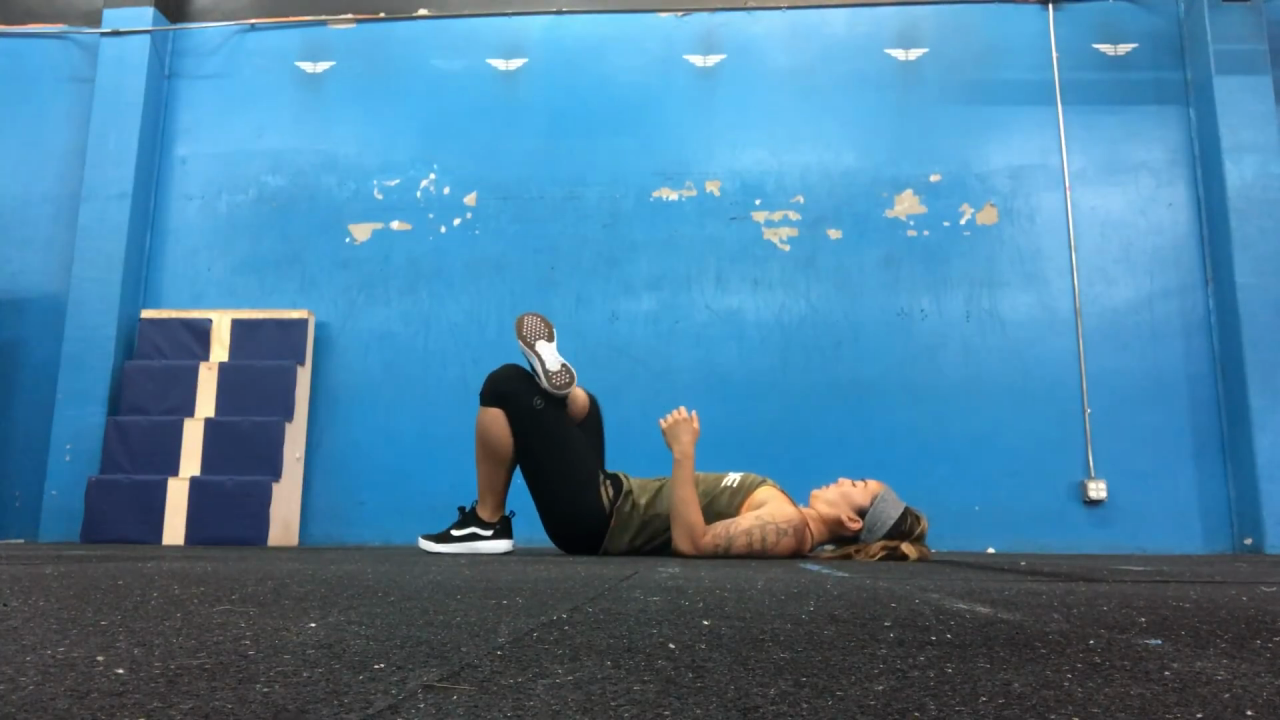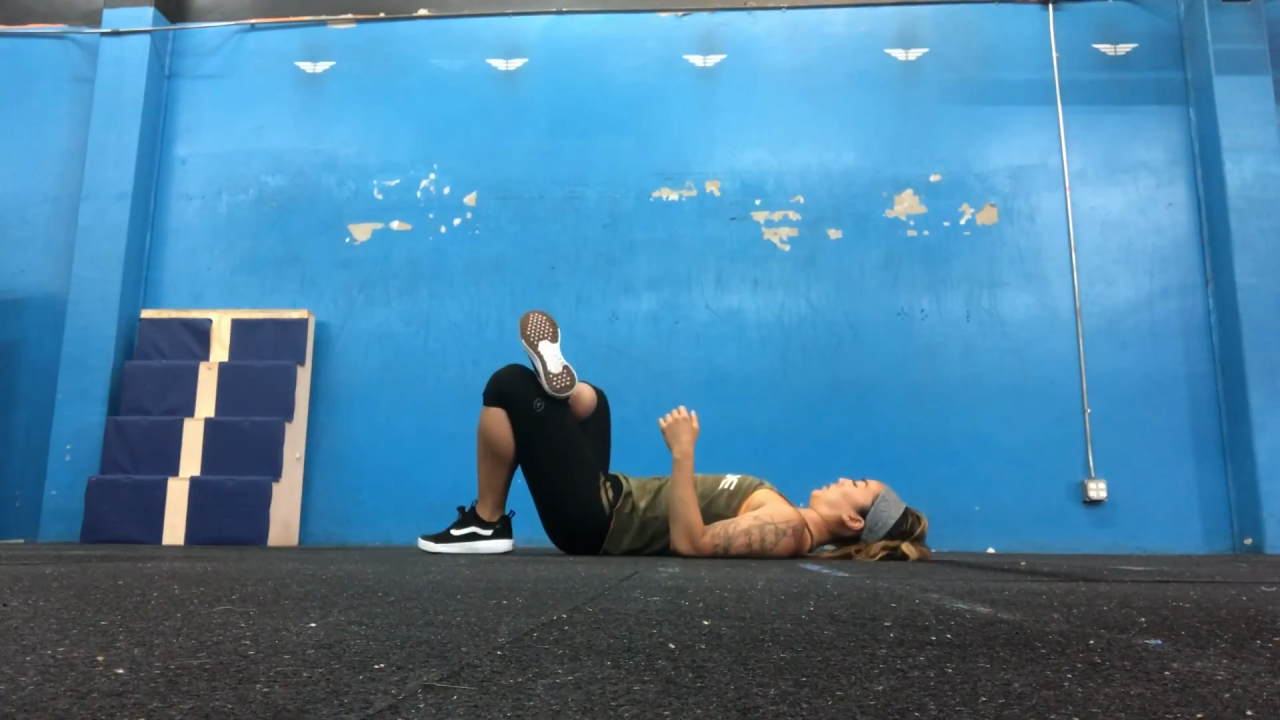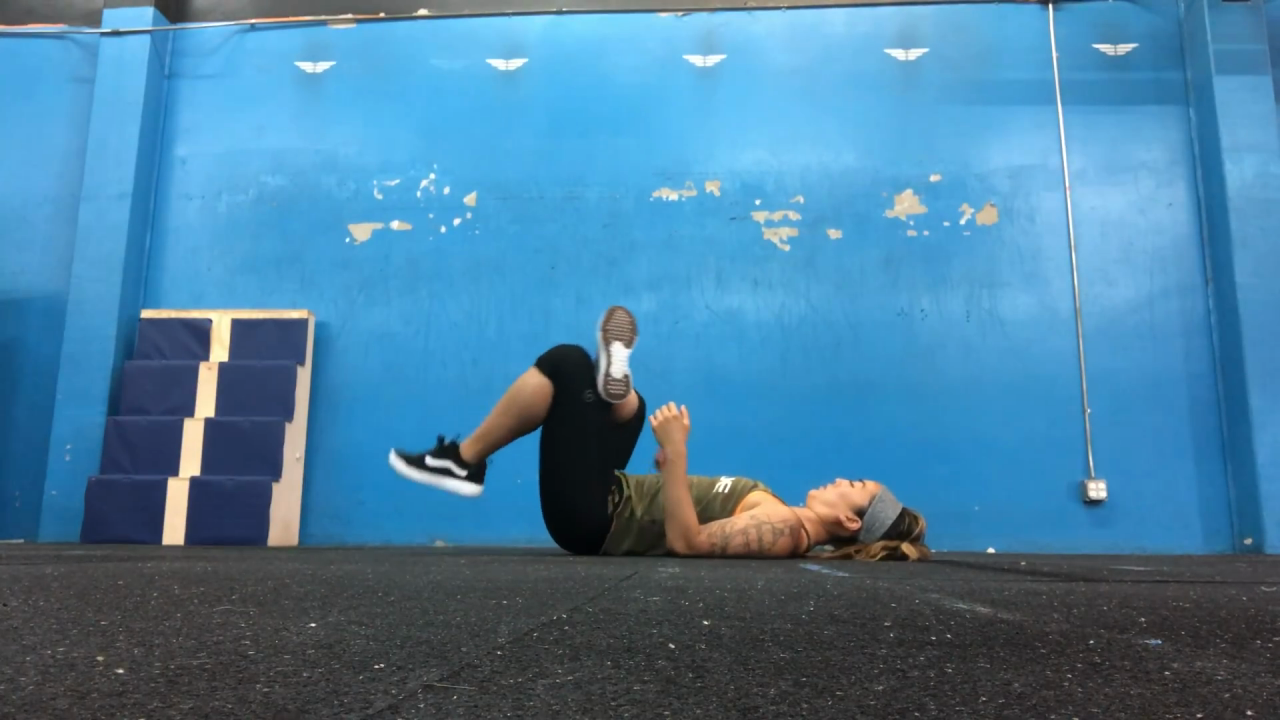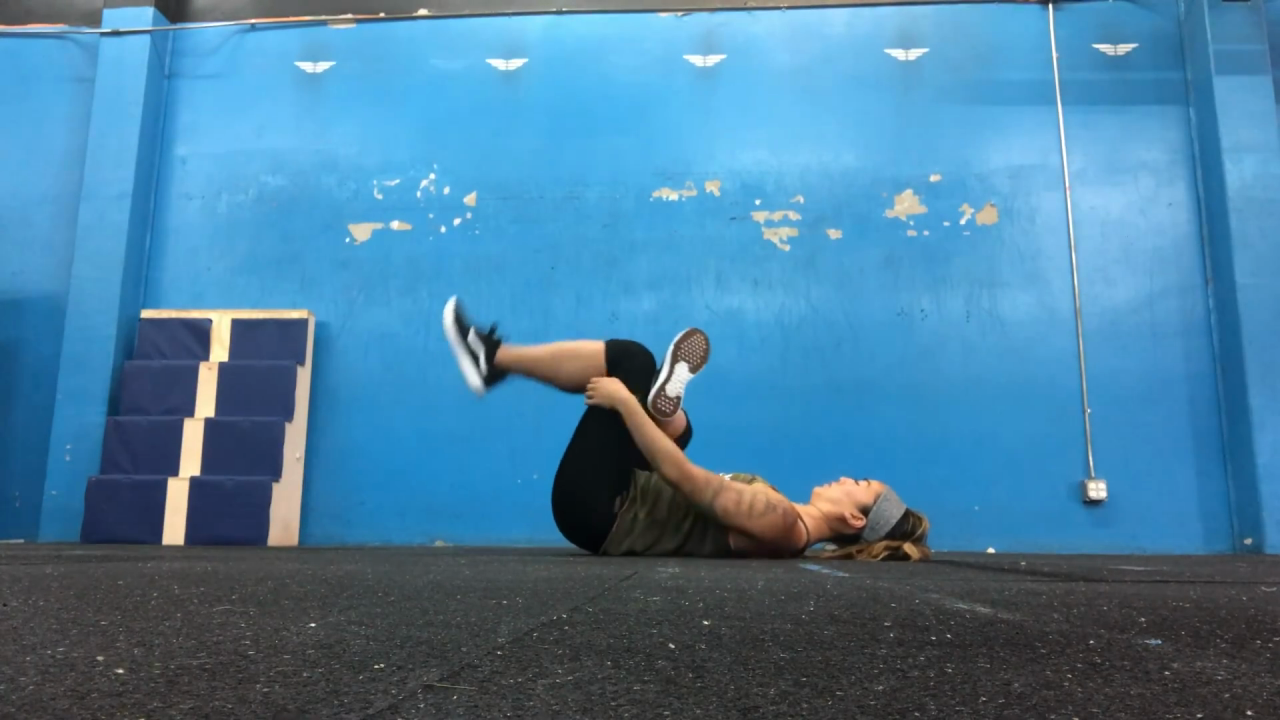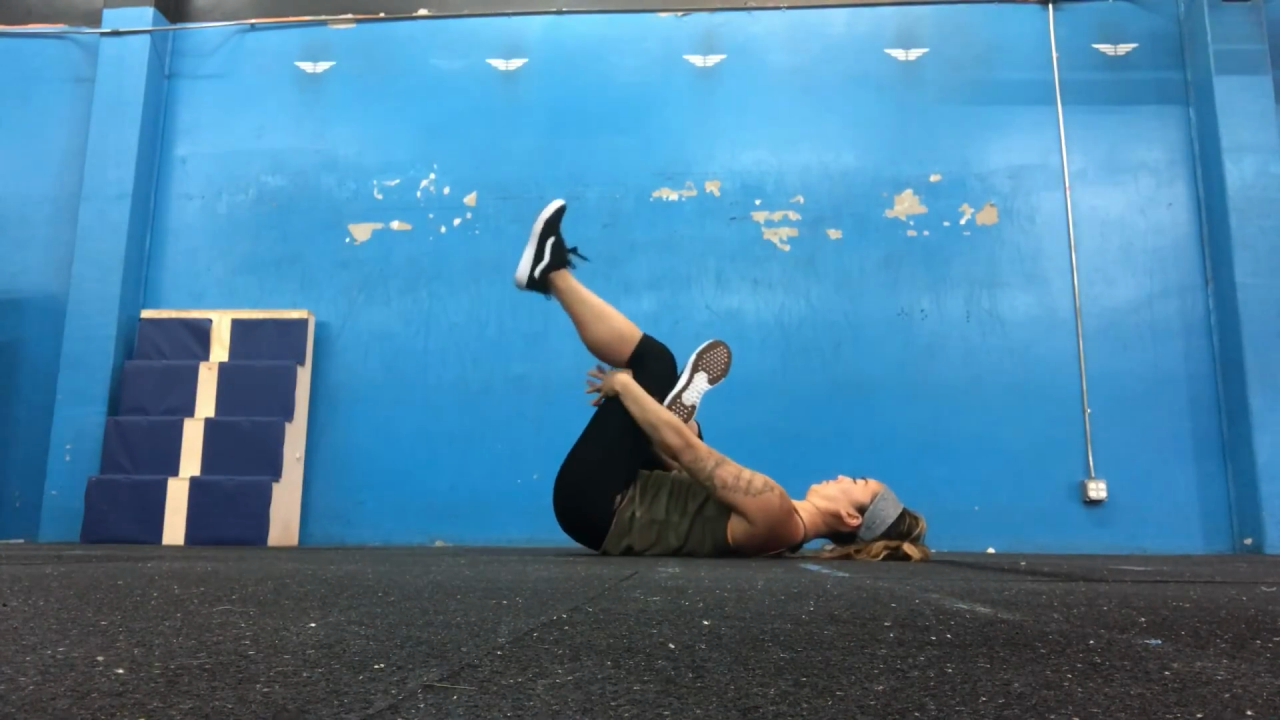
dt=0.5s
person 1, frame 1
left shoulder: (788, 529)
right shoulder: (789, 520)
left elbow: (690, 540)
left wrist: (683, 453)
left hip: (591, 520)
right hip: (608, 501)
left knee: (507, 384)
left ankle: (486, 525)
right ankle: (558, 383)
person 1, frame 2
left shoulder: (788, 532)
right shoulder: (792, 523)
left elbow: (690, 541)
left wrist: (683, 453)
left hip: (592, 521)
right hip: (605, 506)
left knee: (511, 385)
left ankle: (486, 522)
right ankle: (560, 383)
person 1, frame 3
left shoulder: (783, 533)
right shoulder: (785, 523)
left elbow: (684, 540)
left wrist: (676, 451)
right wrist: (675, 471)
left hip: (591, 520)
right hip: (607, 505)
left knee: (566, 361)
left ankle: (464, 461)
right ankle: (614, 389)
person 1, frame 4
left shoulder: (781, 524)
right shoulder: (789, 519)
left elbow: (681, 474)
left wrist: (625, 402)
right wrist: (649, 414)
left hip: (600, 516)
right hip: (617, 509)
left knee: (631, 358)
left ankle: (494, 358)
person 1, frame 5
left shoulder: (777, 516)
right shoulder: (781, 525)
left elbow: (684, 449)
right elbow: (689, 460)
left wrist: (625, 384)
left hip: (596, 508)
right hip: (616, 510)
left knee: (654, 362)
left ankle: (554, 273)
